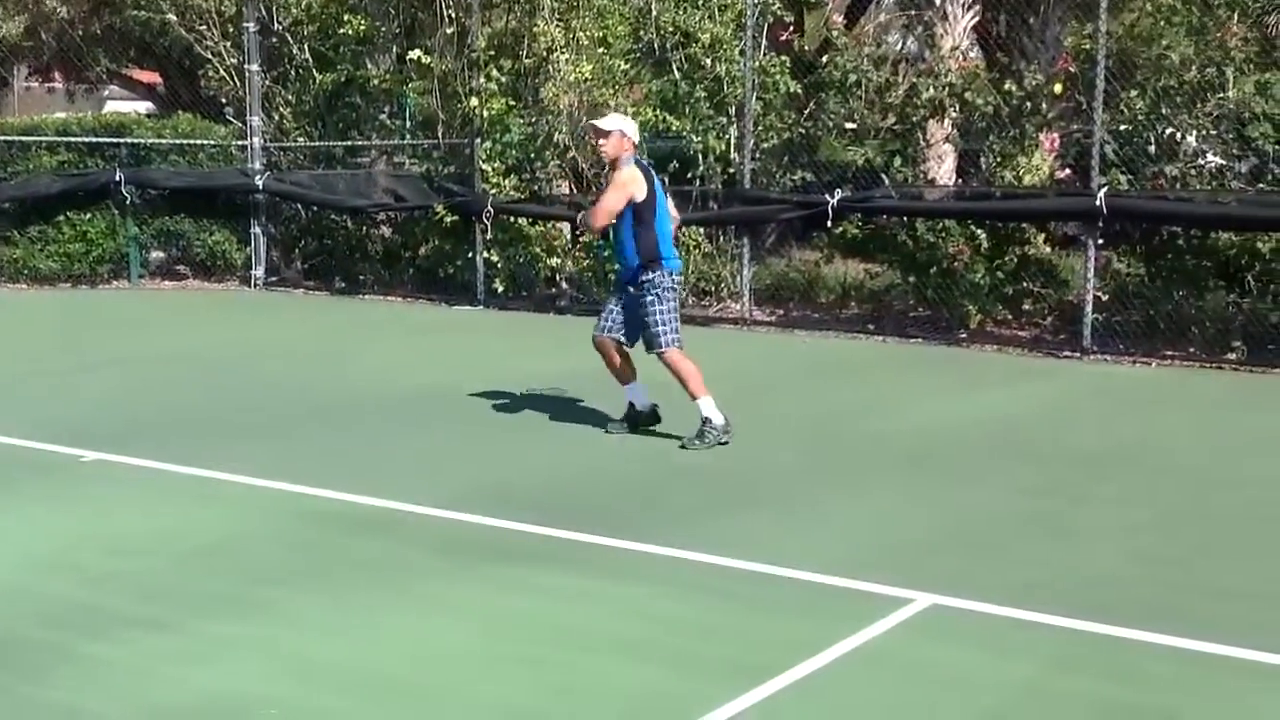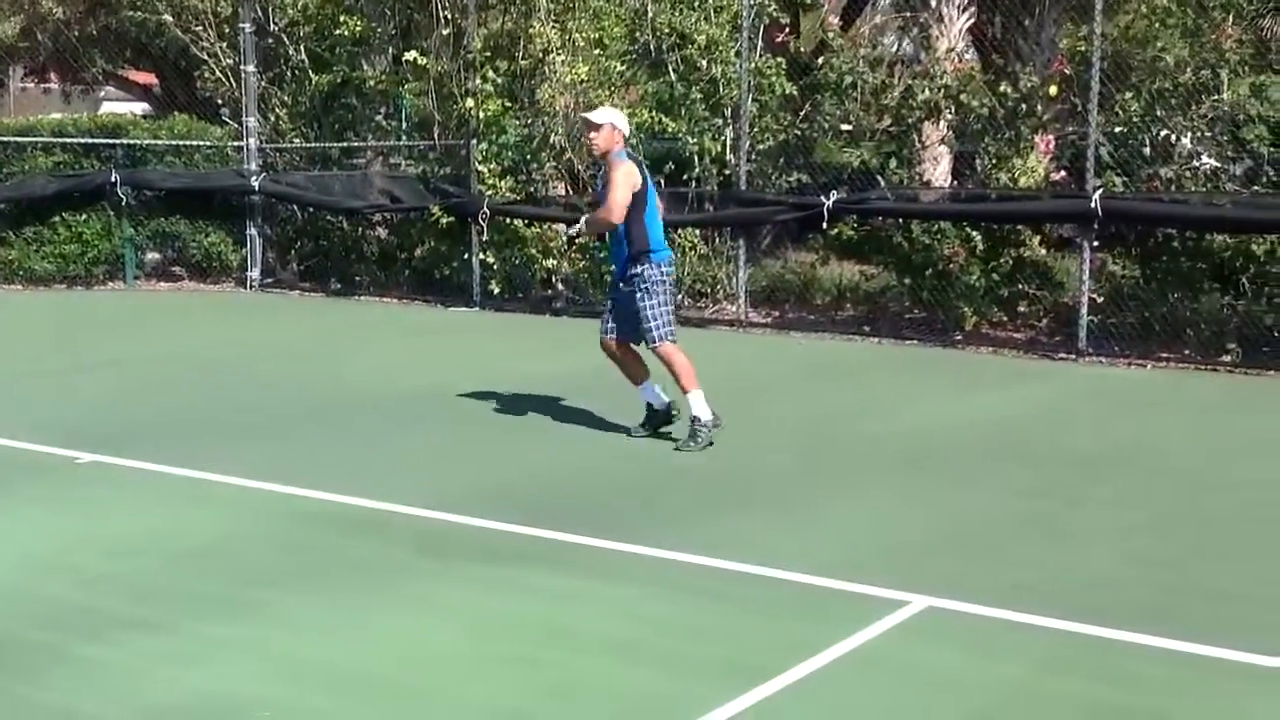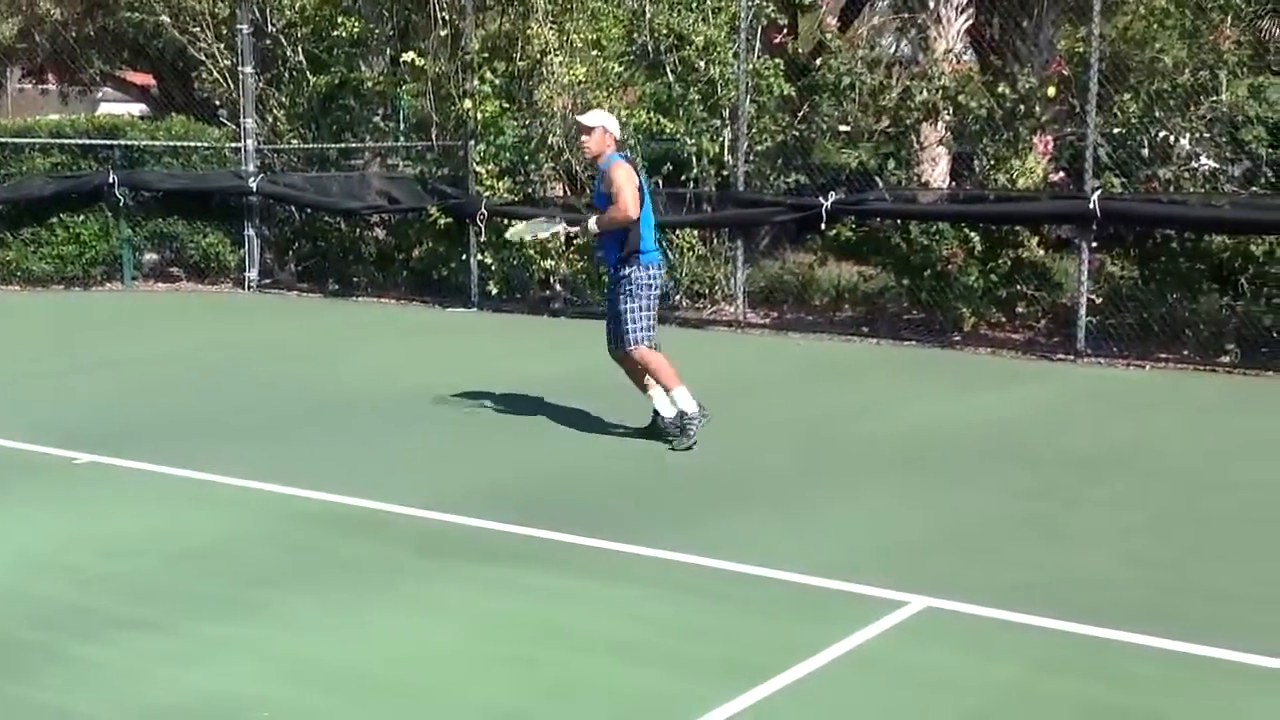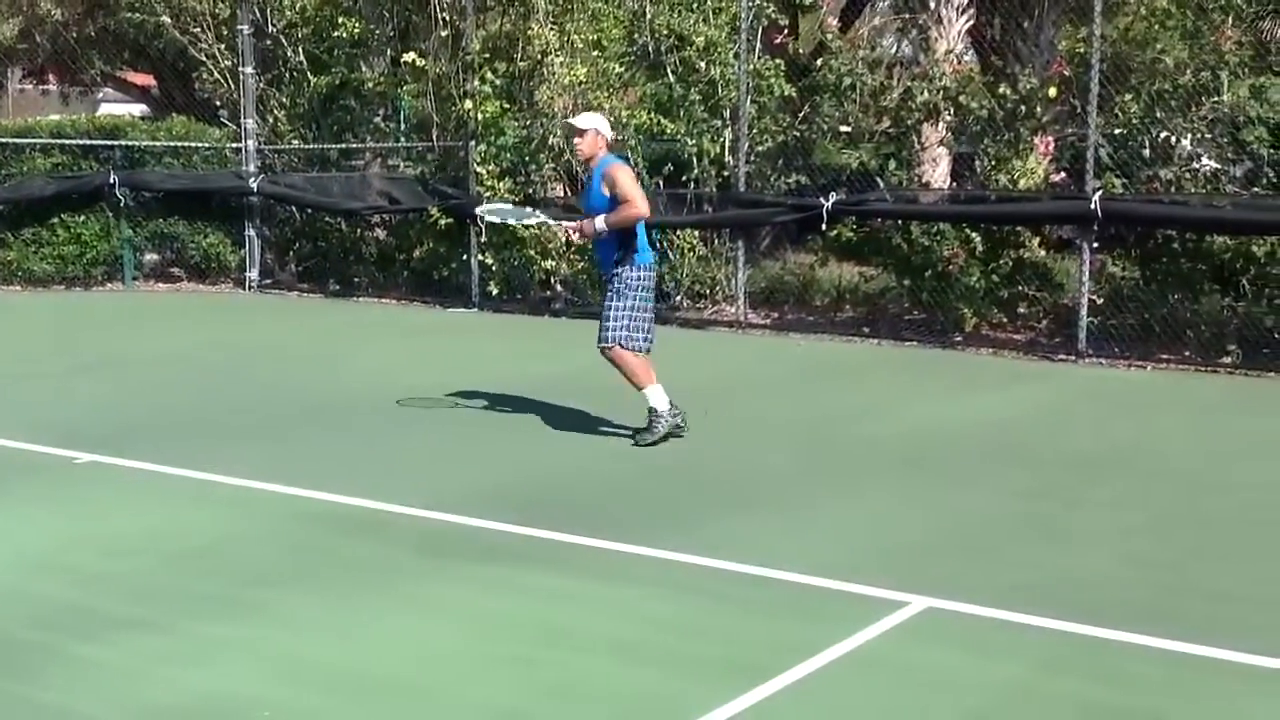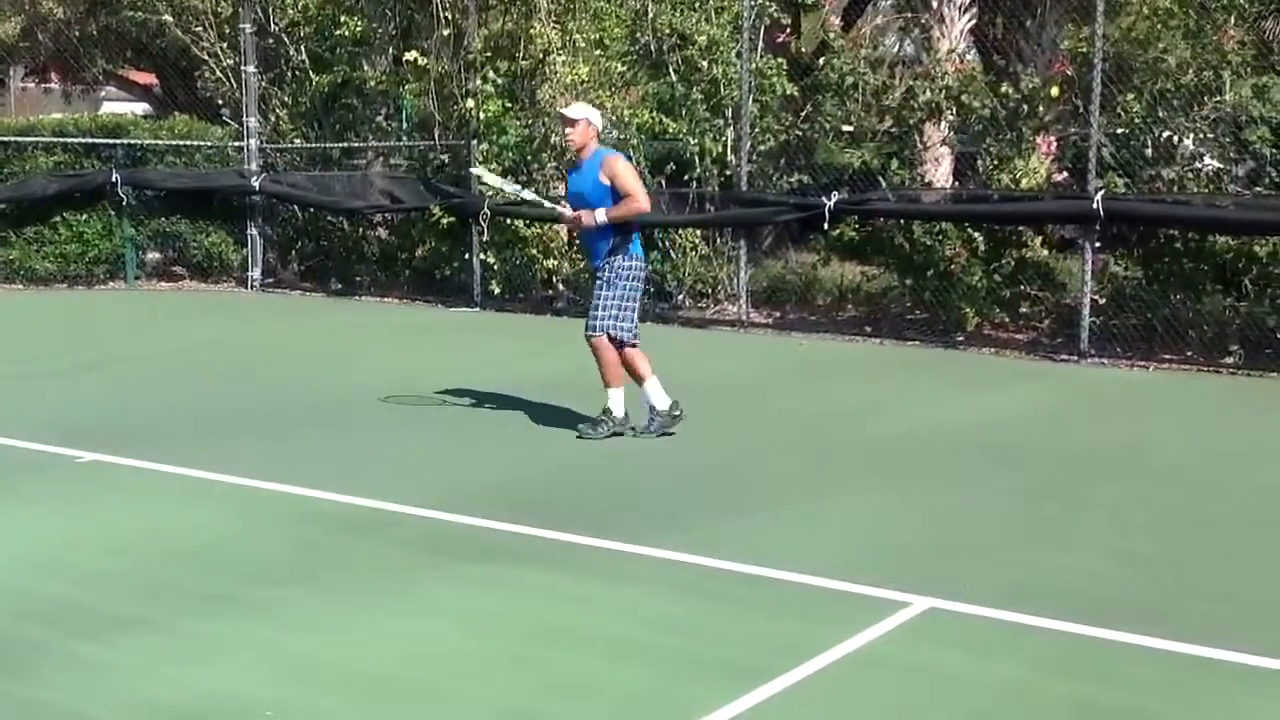
dt=0.1s
person 1, frame 1
left shoulder: (626, 172)
right shoulder: (636, 174)
left elbow: (596, 219)
right elbow: (673, 218)
left wrist: (584, 218)
left hip: (657, 275)
right hip: (634, 276)
left knee: (668, 350)
right knee: (605, 339)
left ankle: (715, 422)
right ankle: (640, 407)
person 1, frame 2
left shoulder: (622, 165)
right shoulder: (621, 167)
left elbow: (614, 216)
right elbow: (655, 213)
left wrist: (586, 223)
right wrist: (597, 224)
left hip: (648, 268)
right hip: (629, 270)
left knee: (662, 345)
right knee: (613, 343)
left ankle: (704, 418)
right ankle: (659, 406)
person 1, frame 3
left shoulder: (616, 168)
right shoulder: (605, 174)
left elbow: (628, 211)
left wrist: (593, 224)
right wrist: (595, 231)
left hip: (640, 269)
right hip: (623, 272)
left knee: (637, 348)
right knee: (620, 350)
left ankle: (690, 410)
right ankle: (665, 415)
person 1, frame 4
left shoulder: (614, 170)
right shoulder: (593, 176)
left elbow: (640, 209)
left wrist: (599, 223)
right wrist: (581, 229)
left hip: (631, 269)
right hip: (616, 271)
left knee: (614, 346)
right knee: (625, 349)
left ankle: (663, 408)
right ankle: (667, 416)
person 1, frame 5
left shoulder: (612, 162)
right shoulder: (574, 171)
left elbow: (642, 203)
left wrist: (598, 216)
right wrist: (569, 217)
left hip: (622, 262)
right hip: (600, 265)
left knee: (599, 336)
right knee: (620, 342)
left ankle: (615, 414)
right ankle: (664, 407)
